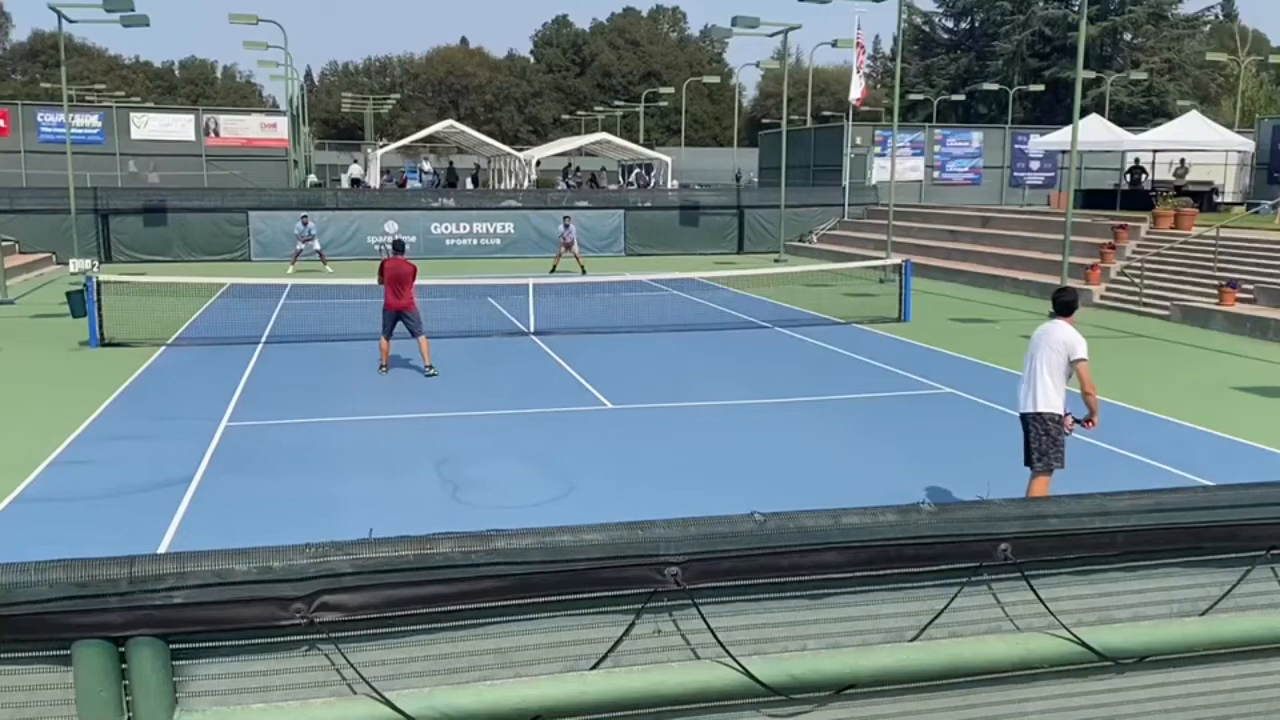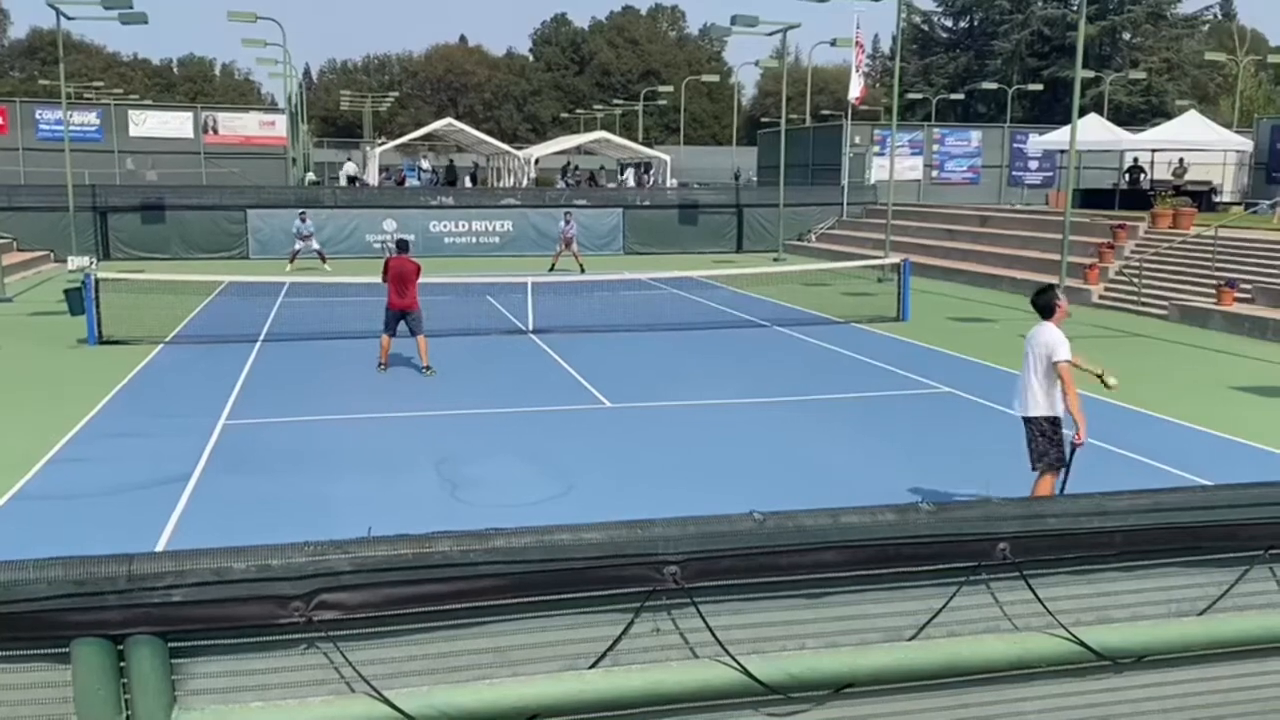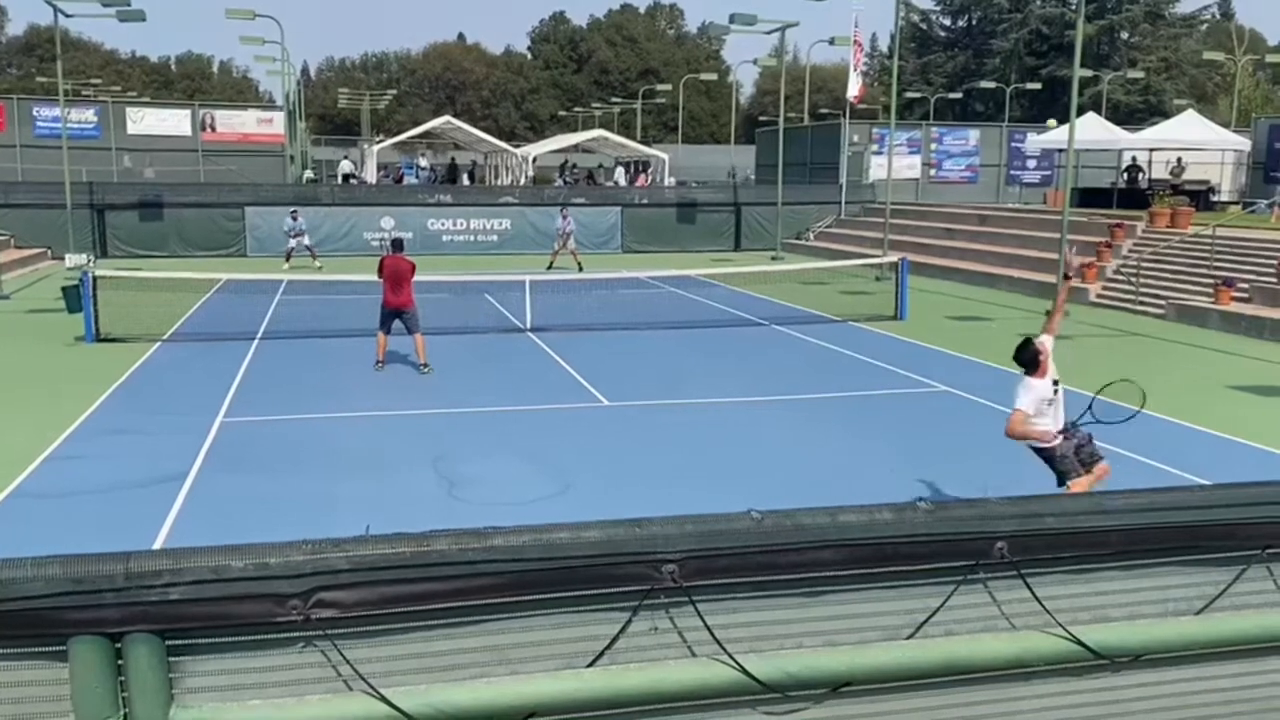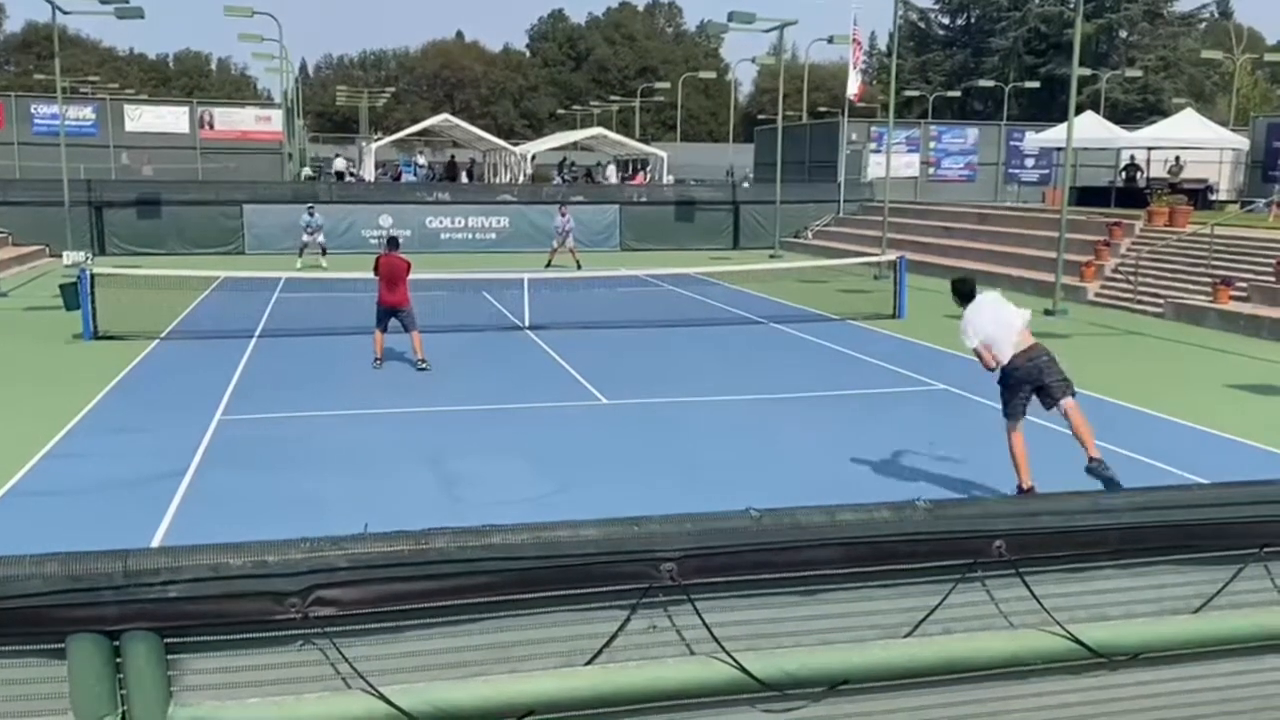
dt=0.5s
person 1, frame 1
left shoulder: (1042, 331)
right shoulder: (1074, 339)
right elbow: (1087, 388)
left wrist: (1065, 414)
right wrist: (1093, 413)
left hip: (1028, 407)
right hip: (1045, 411)
left knee: (1041, 468)
right knee: (1042, 471)
person 1, frame 2
left shoulder: (1039, 331)
right shoulder: (1055, 340)
left elbow: (1067, 359)
right elbow: (1068, 388)
left wrist: (1096, 371)
right wrist: (1080, 424)
left hip: (1032, 409)
right hip: (1042, 413)
left knee: (1054, 467)
right knee: (1049, 472)
person 1, frame 3
left shoulder: (1043, 351)
right shoulder: (1030, 392)
left elbow: (1056, 314)
right elbow: (1011, 429)
left wrist: (1067, 278)
right wrist: (1038, 434)
left hip: (1062, 431)
right hip: (1048, 442)
left knee: (1100, 469)
right knee: (1079, 484)
person 1, frame 4
left shoulder: (967, 324)
right shoulder: (991, 298)
left elbow: (990, 364)
left wrist: (991, 359)
left hip: (1015, 369)
right hip: (1039, 356)
left knee: (1013, 429)
right knee: (1070, 408)
left ankle: (1026, 488)
right ankle: (1095, 461)
